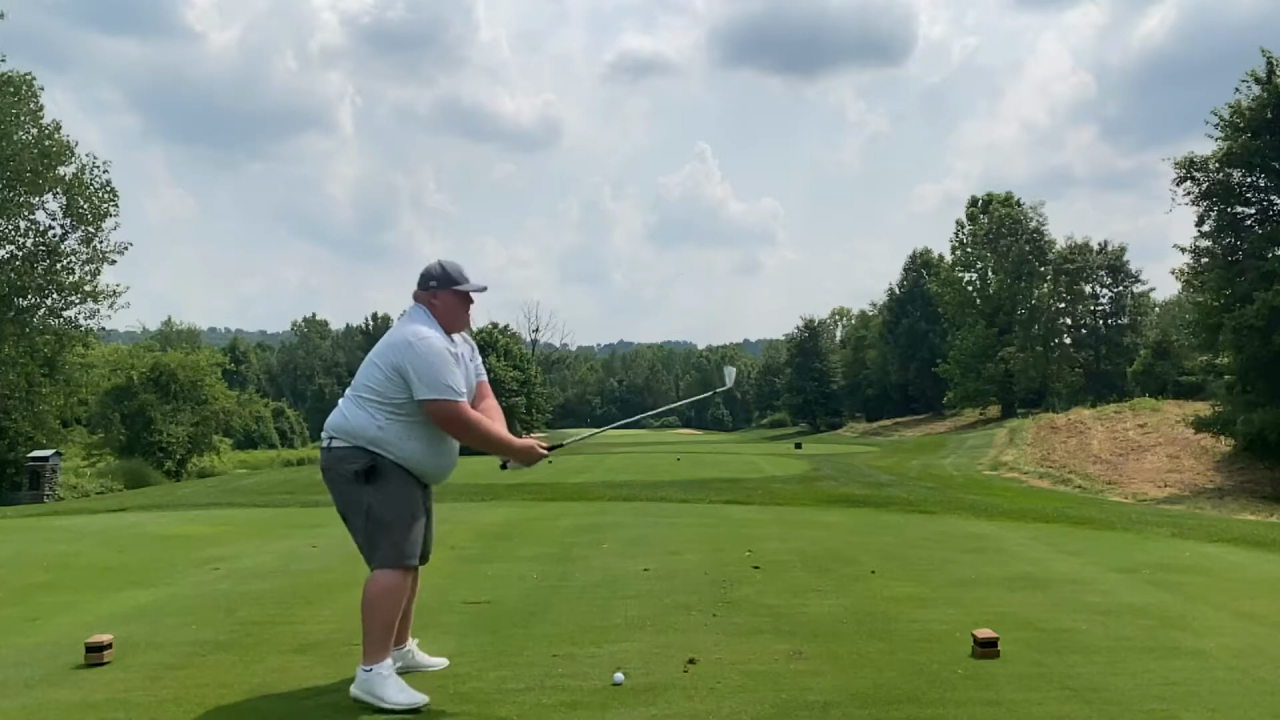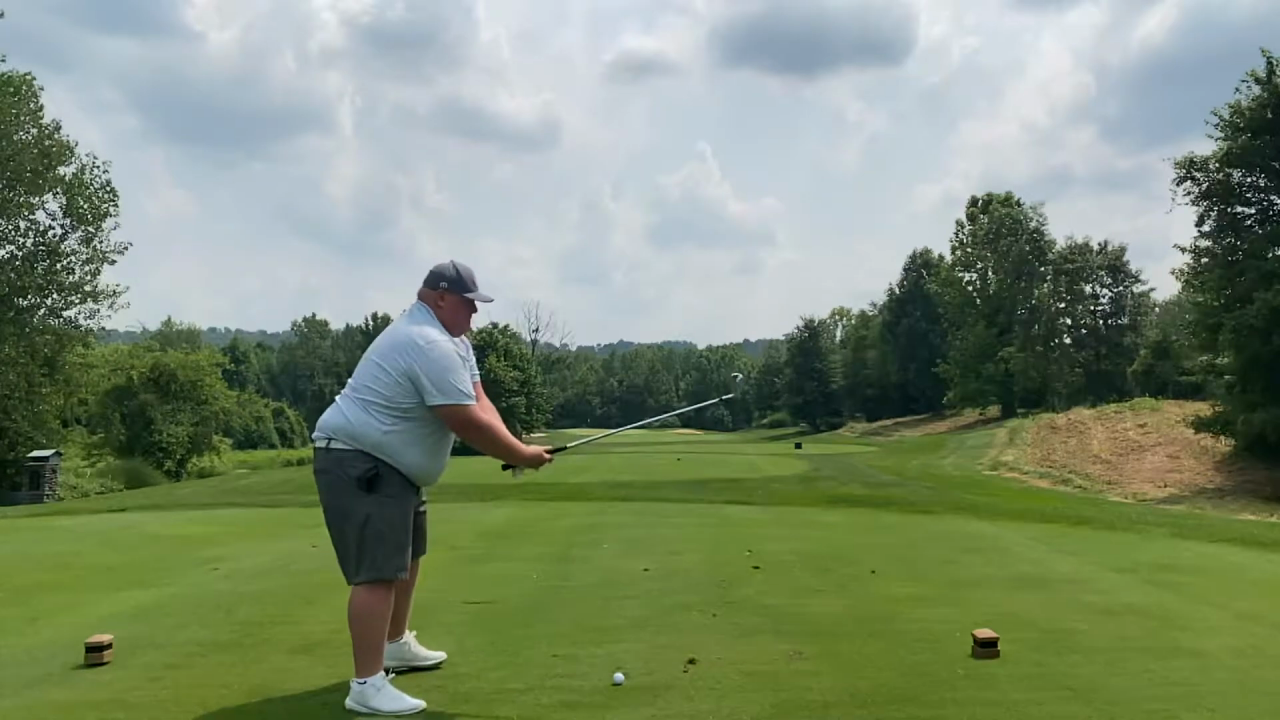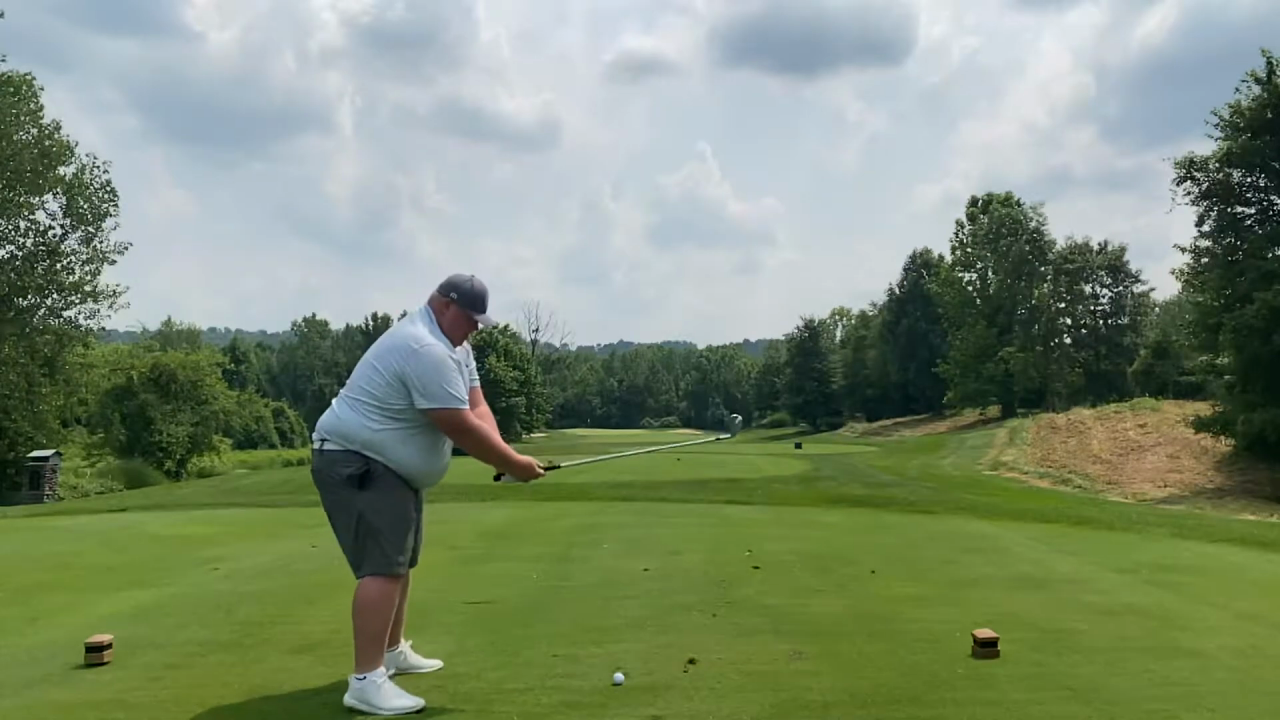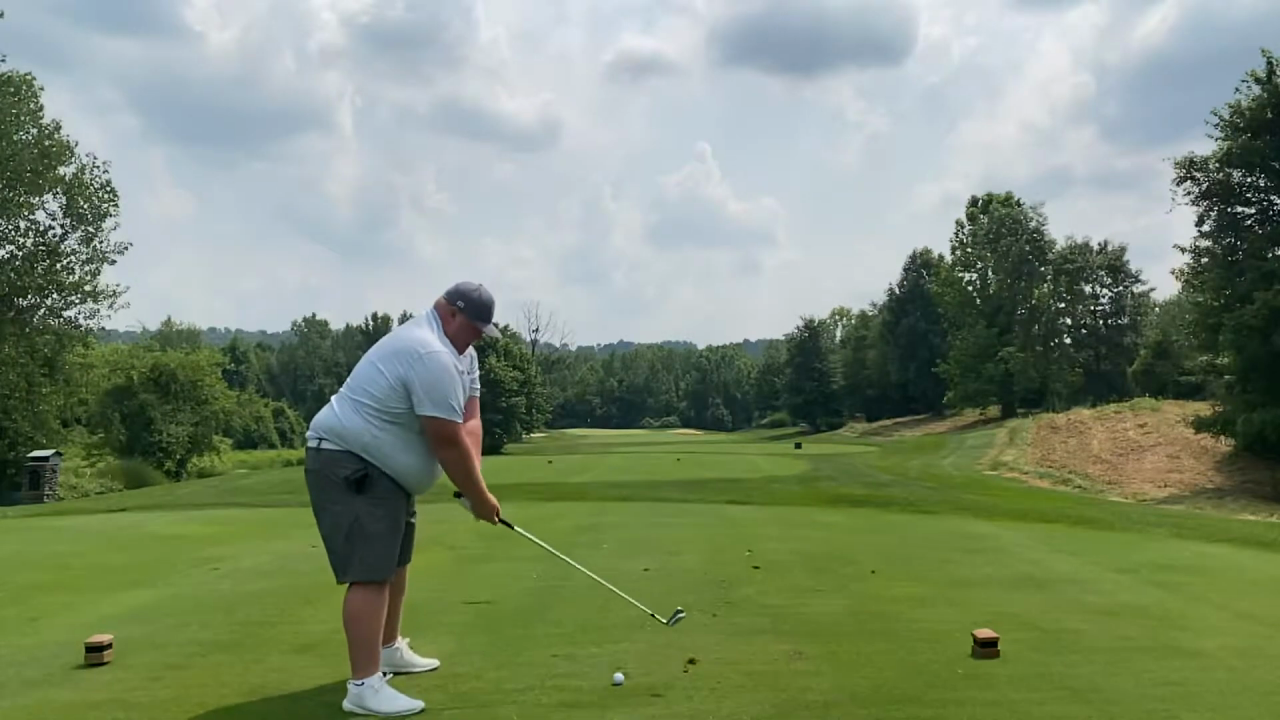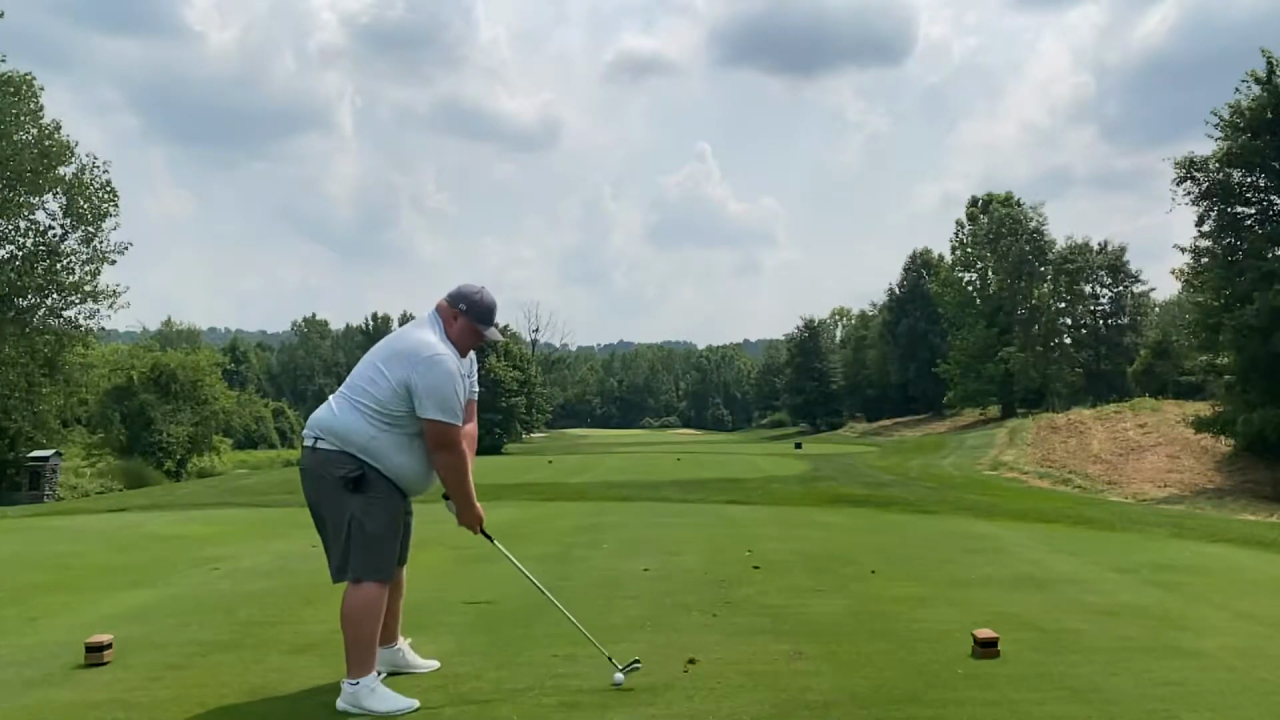
dt=0.4s
person 1, frame 1
left shoulder: (459, 341)
right shoulder: (423, 344)
left elbow: (484, 402)
right elbow: (457, 420)
left wrist: (508, 443)
right wrist: (514, 449)
left hip: (401, 465)
right hip: (364, 461)
left knee: (407, 558)
right knee: (394, 560)
left ankle: (399, 649)
right ankle: (373, 672)
person 1, frame 2
left shoulder: (450, 339)
right shoulder: (430, 347)
left elbow: (479, 404)
right elbow: (468, 424)
left wrist: (513, 446)
right wrist: (521, 455)
left hip: (387, 466)
right hip: (359, 464)
left knee: (405, 558)
right knee: (378, 571)
left ankle: (395, 644)
right ankle: (366, 685)
person 1, frame 3
left shoulder: (452, 344)
right shoulder: (424, 350)
left elbow: (477, 410)
right elbow: (461, 428)
left wrist: (505, 454)
right wrist: (512, 464)
left hip: (389, 468)
right hip: (355, 464)
left knee: (397, 561)
right knee: (383, 567)
left ankle: (391, 650)
right ankle: (366, 681)
person 1, frame 4
left shoulder: (459, 351)
right shoulder: (430, 355)
left elbow: (469, 422)
right elbow: (447, 441)
left wrist: (473, 480)
right wrist: (479, 496)
left hip: (379, 468)
right hip: (349, 465)
left knee: (393, 562)
right knee: (371, 571)
left ankle: (387, 649)
person 1, frame 5
left shoulder: (458, 353)
right shoulder: (435, 359)
left elbow: (466, 426)
right elbow: (444, 446)
left wrist: (462, 489)
right wrist: (466, 504)
left hip: (375, 468)
right hip: (345, 464)
left knee: (390, 561)
right knee: (370, 571)
left ankle: (388, 648)
right ankle: (358, 685)
